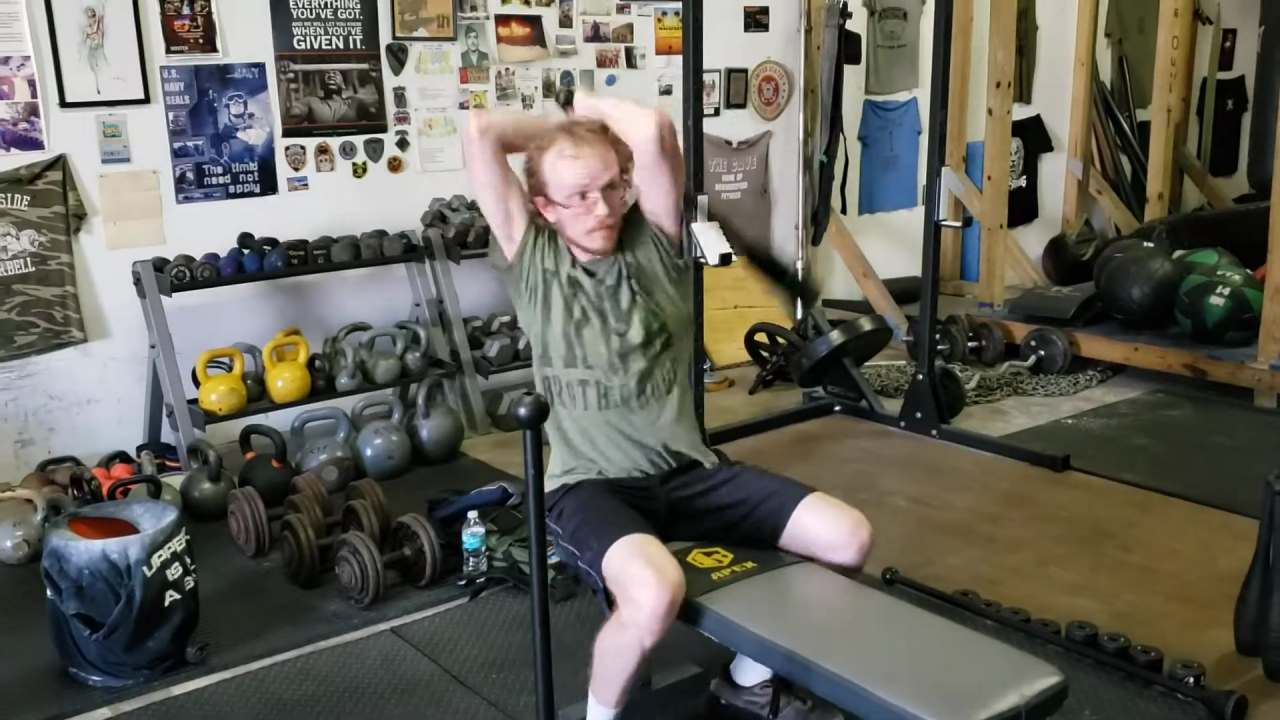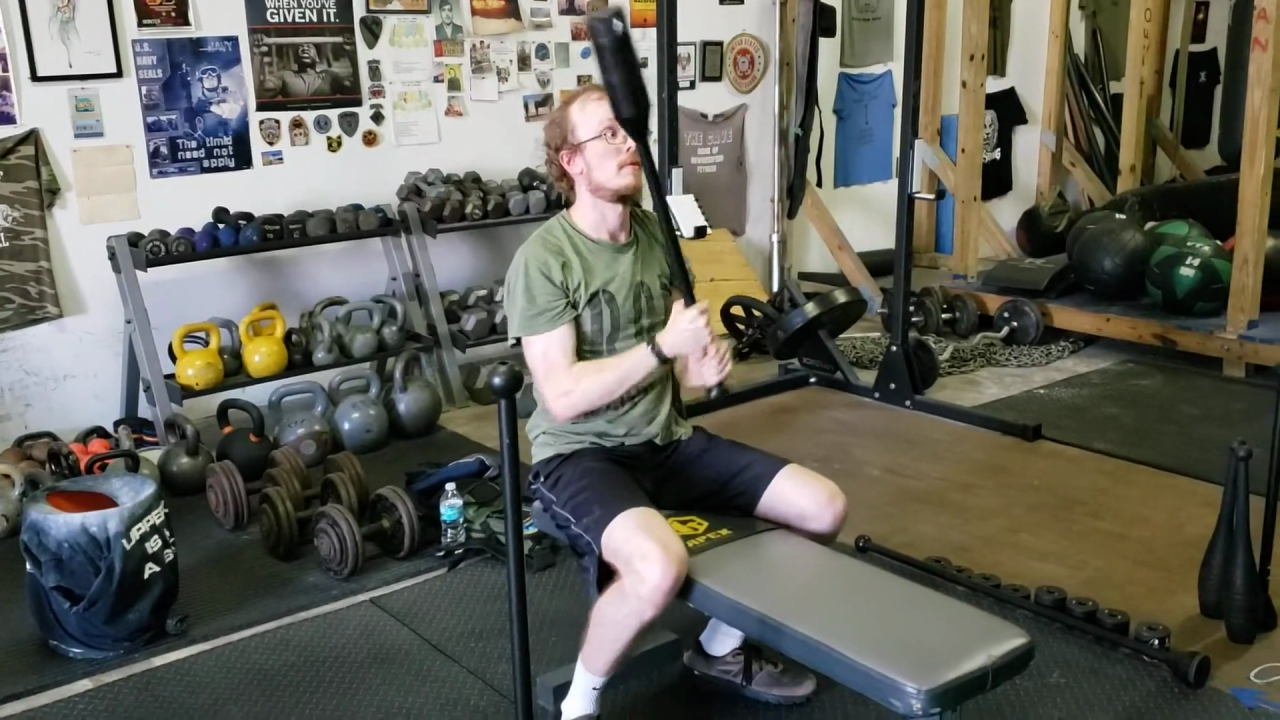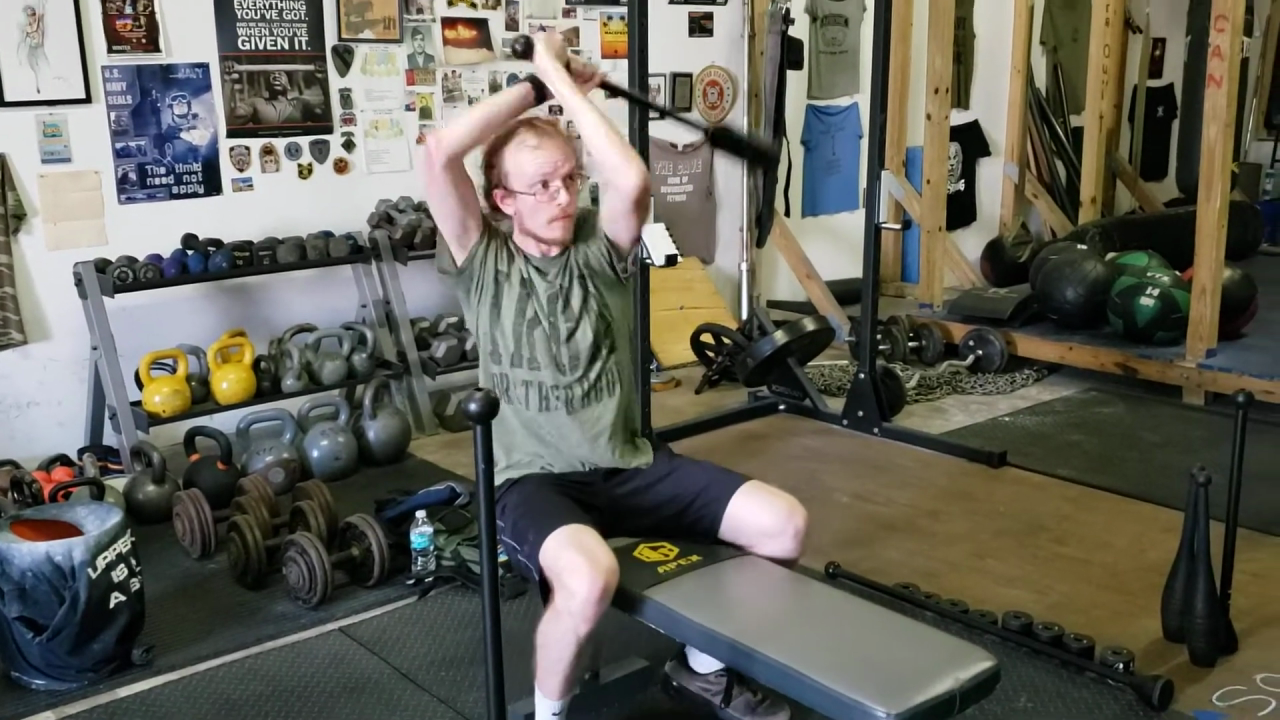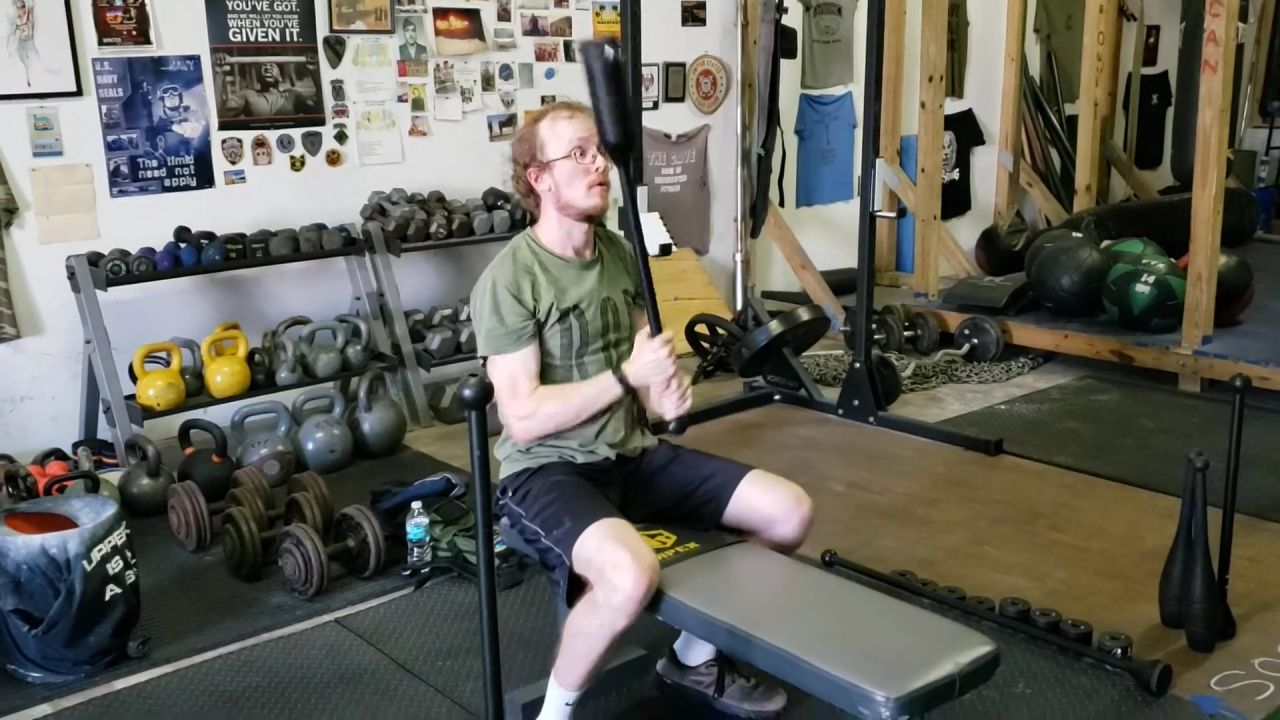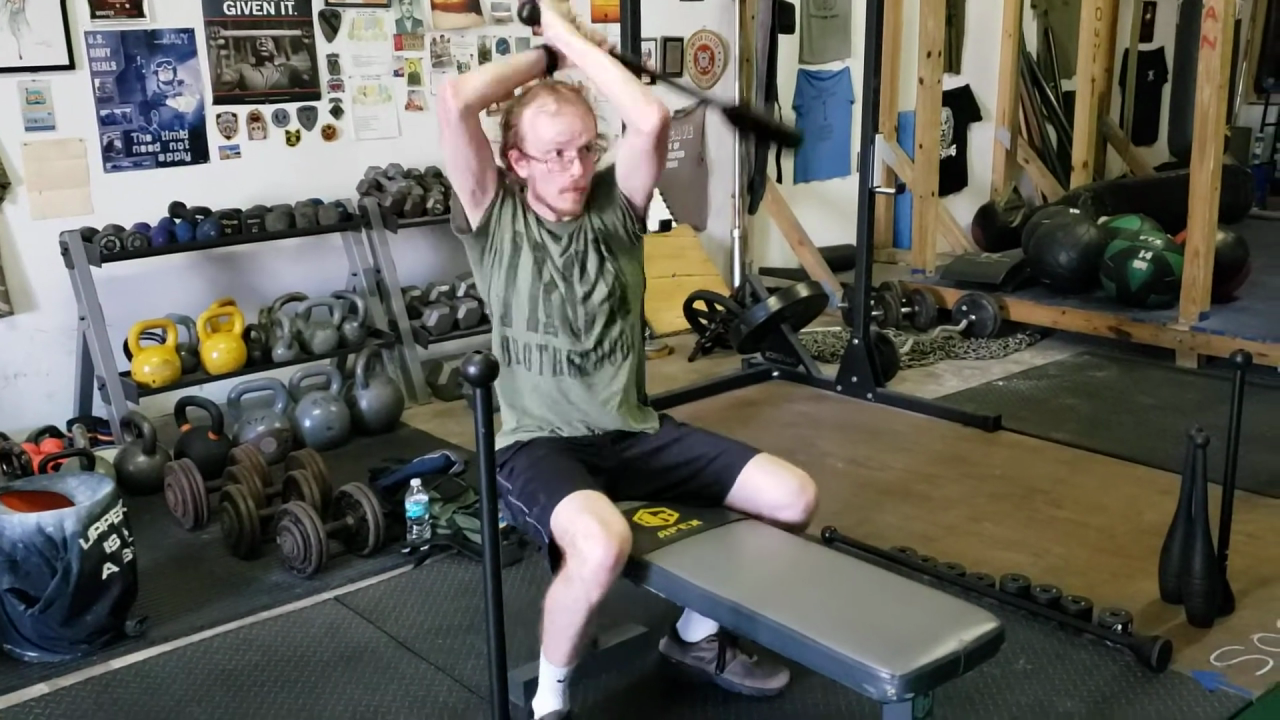
dt=1s
person 1, frame 1
left shoulder: (651, 240)
right shoulder: (531, 260)
left elbow: (653, 125)
right elbow: (478, 133)
left wrist: (601, 108)
right wrist: (576, 120)
left hip: (690, 469)
right hip: (591, 485)
left knee: (850, 537)
right knee: (656, 594)
person 1, frame 2
left shoulder: (657, 234)
right shoulder: (543, 259)
right elbow: (563, 397)
left wrist: (701, 362)
right wrist: (662, 346)
left hip: (663, 440)
right hip: (577, 455)
left knee: (823, 507)
right knee: (657, 566)
left ankle: (720, 648)
person 1, frame 3
left shoulder: (600, 242)
right shoulder: (481, 256)
left elbow: (631, 184)
right elbow: (437, 152)
left wrist: (569, 89)
right wrist: (532, 89)
left hip: (633, 465)
right hip: (536, 481)
left knee: (785, 527)
right knee: (588, 580)
left ankle: (705, 664)
person 1, frame 4
left shoulder: (618, 253)
right shoulder: (509, 279)
right elbow: (525, 419)
left wrist: (662, 385)
right wrist: (626, 376)
left hip: (630, 455)
right hip: (544, 471)
left knee: (789, 511)
right knee: (629, 574)
left ankle: (694, 657)
person 1, frame 5
left shoulder: (614, 207)
right shoulder: (496, 216)
left elbow: (652, 116)
right elbow: (453, 102)
left hip: (635, 432)
right hip: (539, 444)
left knee: (794, 498)
right knee: (600, 546)
left ankle: (697, 635)
